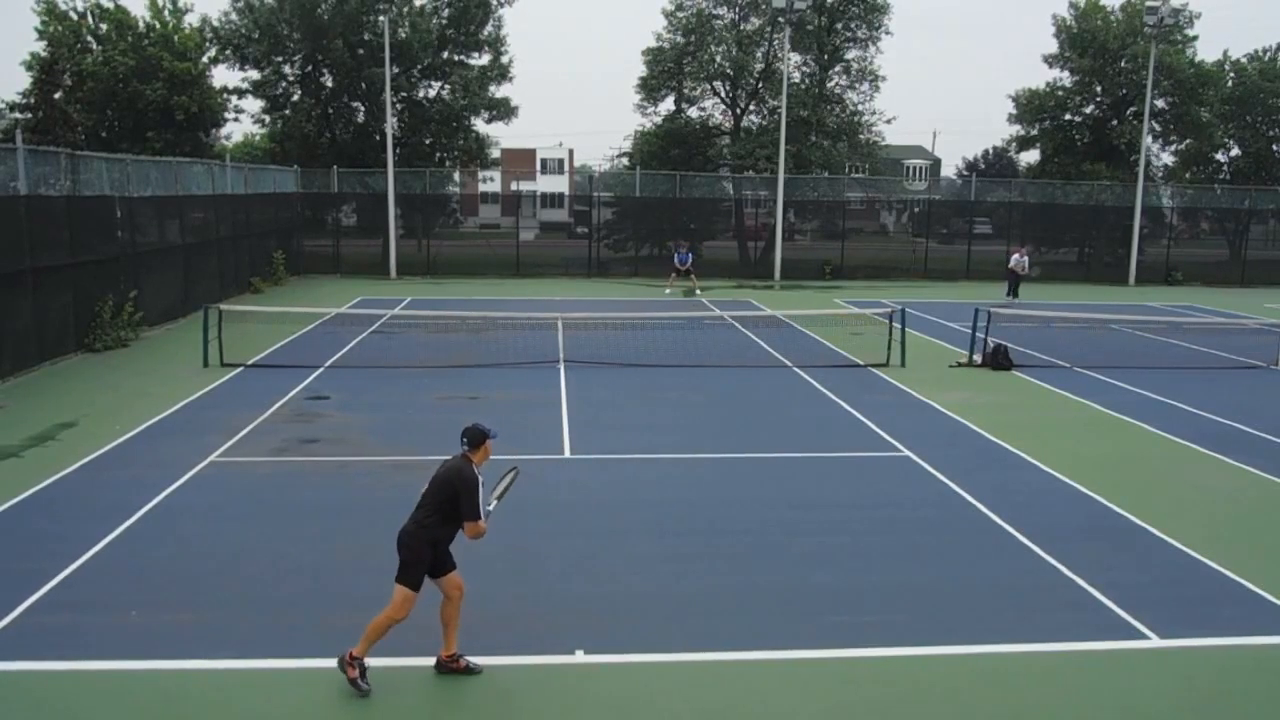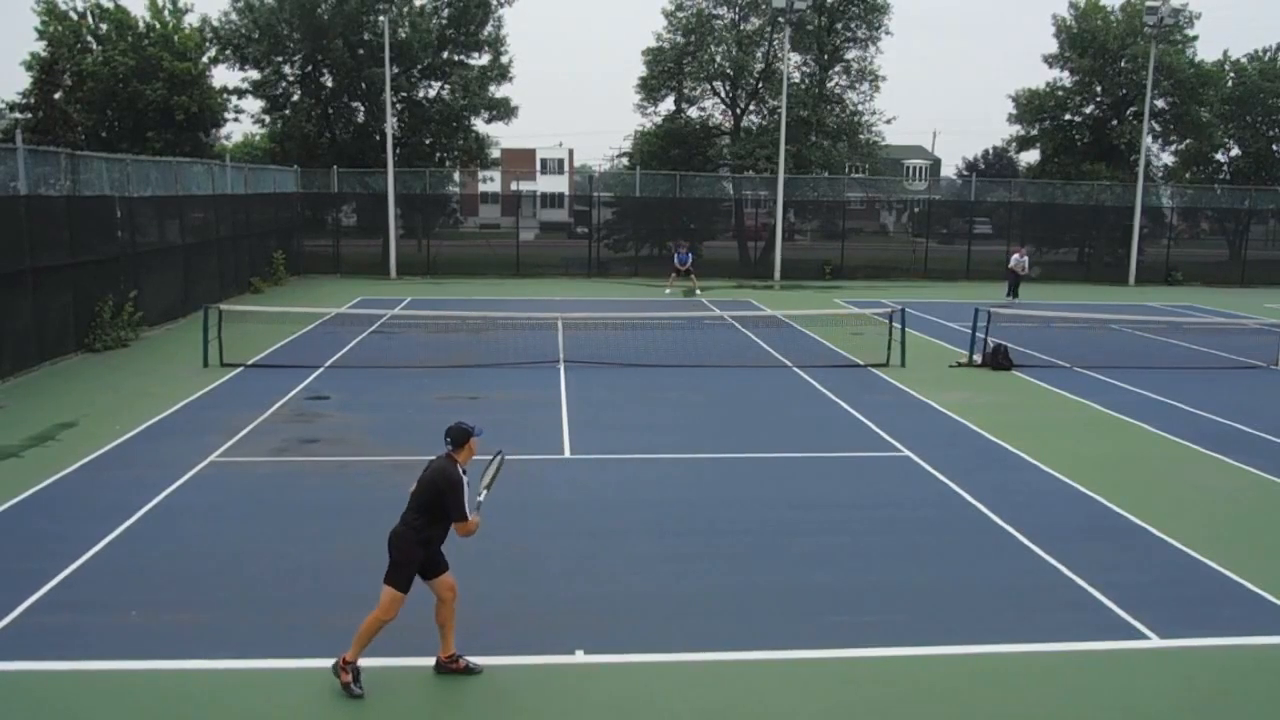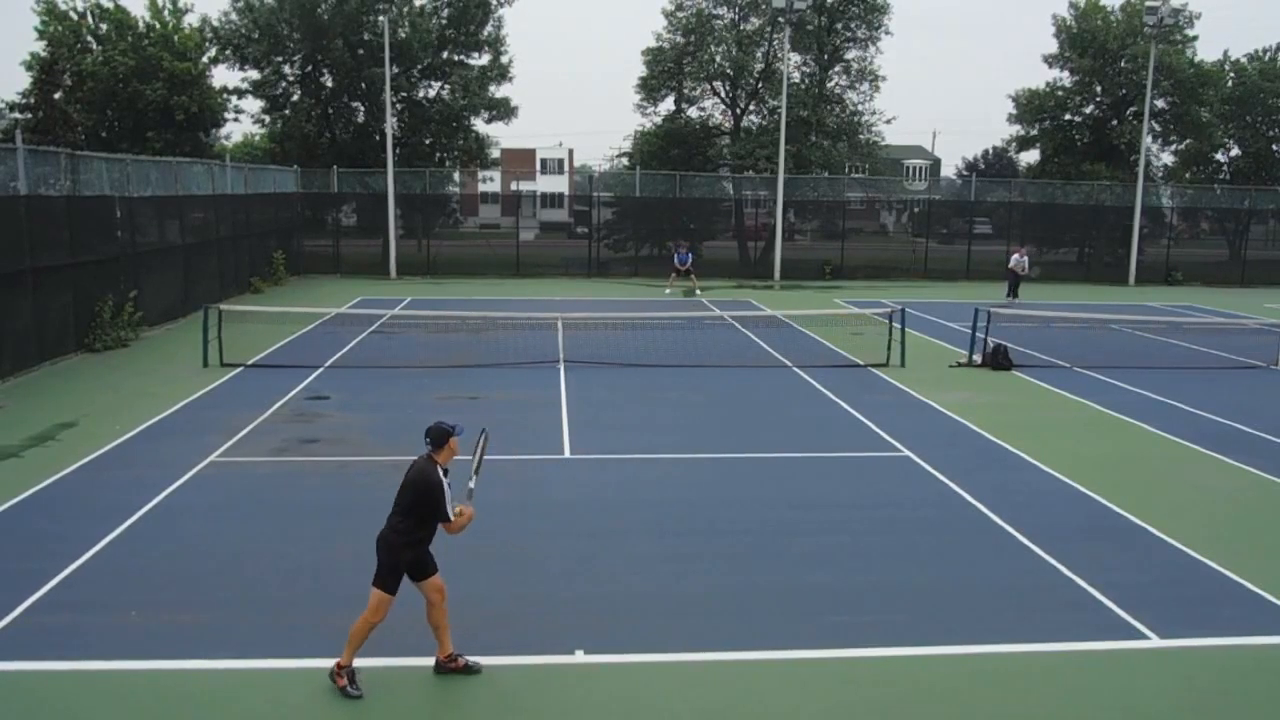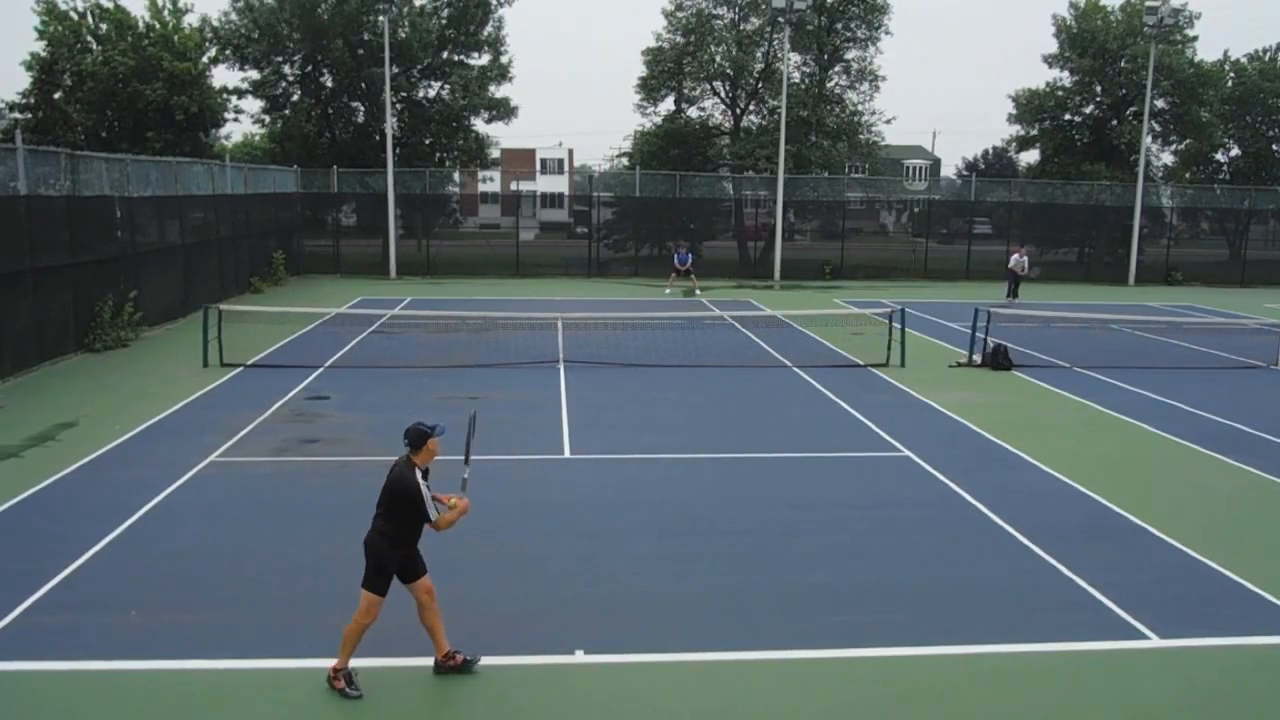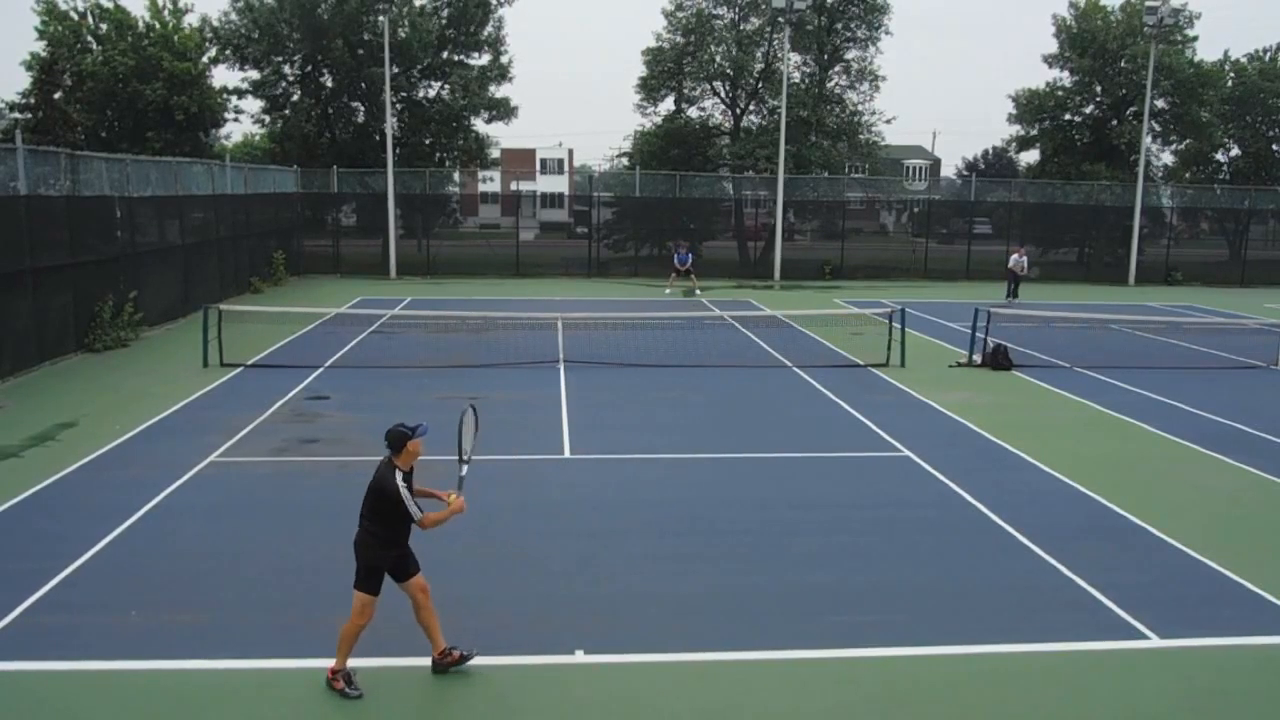
dt=0.1s
person 1, frame 1
left shoulder: (455, 464)
right shoulder: (472, 478)
right elbow: (472, 532)
left wrist: (459, 517)
right wrist: (482, 527)
left hip: (432, 541)
right hip: (417, 543)
left knee: (455, 590)
right knee: (399, 611)
left ankle: (449, 657)
right ankle: (354, 659)
person 1, frame 2
left shoulder: (440, 463)
right shoulder: (456, 478)
left elbow: (415, 491)
right elbow: (463, 530)
left wrist: (459, 518)
right wrist: (474, 522)
left hip: (423, 542)
right hip: (407, 545)
left knee: (448, 592)
right knee: (387, 611)
left ankle: (448, 658)
right ankle: (347, 663)
person 1, frame 3
left shoulder: (425, 465)
right shoulder: (436, 479)
right elbow: (451, 527)
left wrist: (447, 508)
right wrist: (467, 516)
left hip: (414, 544)
right hip: (396, 548)
left knee: (437, 593)
right knee: (376, 613)
left ankle: (447, 657)
right ankle: (342, 668)
person 1, frame 4
left shoulder: (409, 463)
right shoulder: (412, 482)
right elbow: (438, 524)
left wrist: (438, 498)
right wrist: (460, 509)
left hip: (403, 546)
right hip: (383, 548)
left knee: (426, 594)
right knee: (367, 614)
left ankle: (444, 656)
right ankle: (339, 670)
person 1, frame 5
left shoulder: (402, 465)
right shoulder: (393, 484)
right elbow: (422, 521)
left wrist: (437, 494)
right wrist: (453, 509)
left hip: (396, 545)
right hip: (372, 549)
left knee: (421, 593)
right knee: (362, 615)
left ankle: (442, 654)
right ankle: (337, 672)
